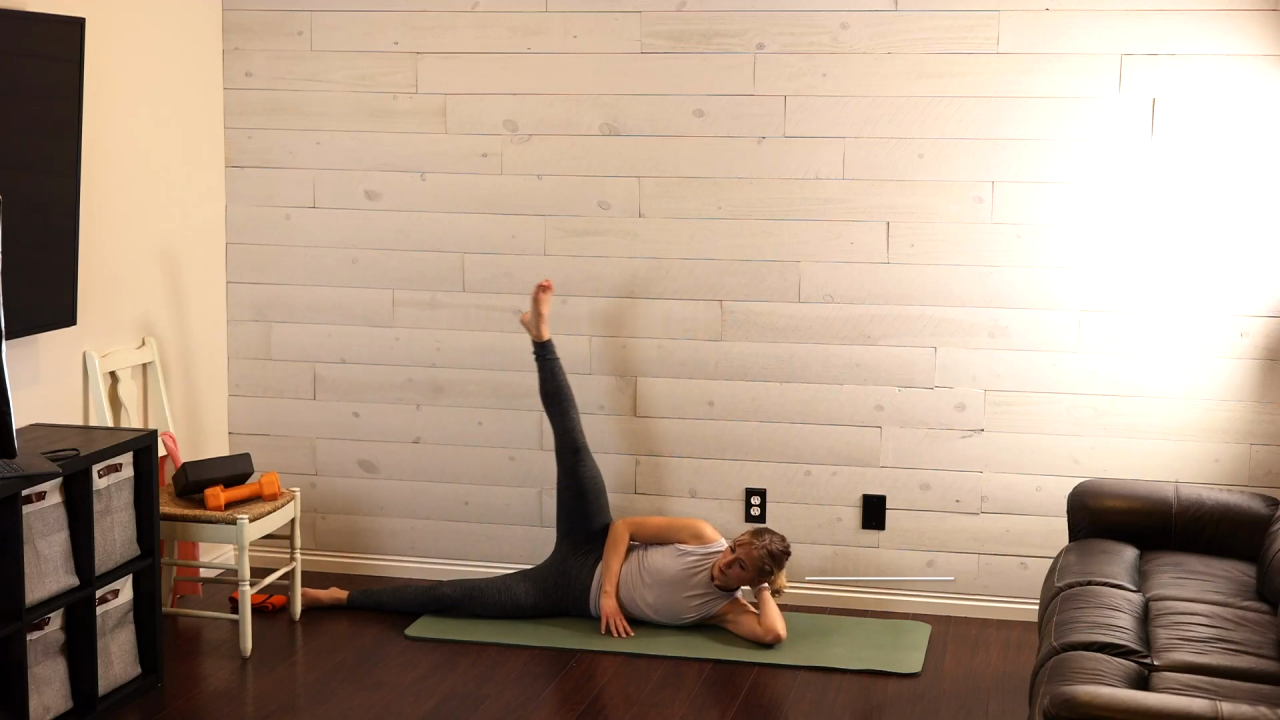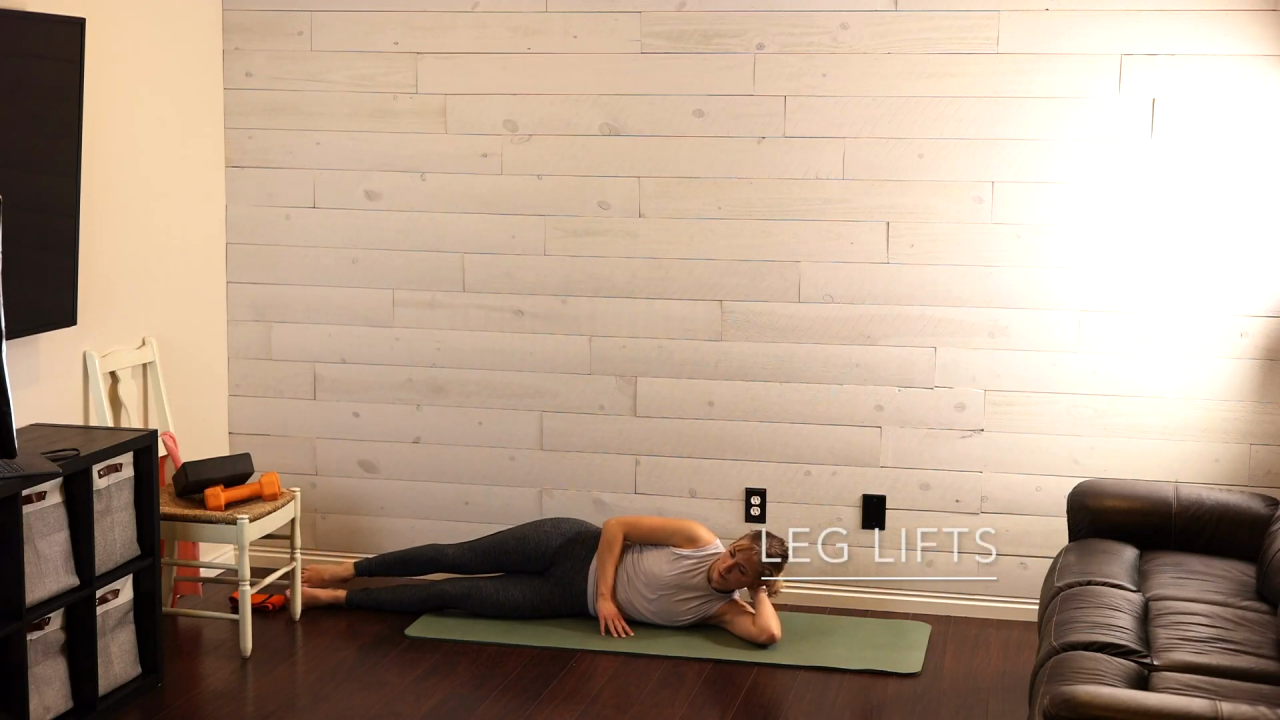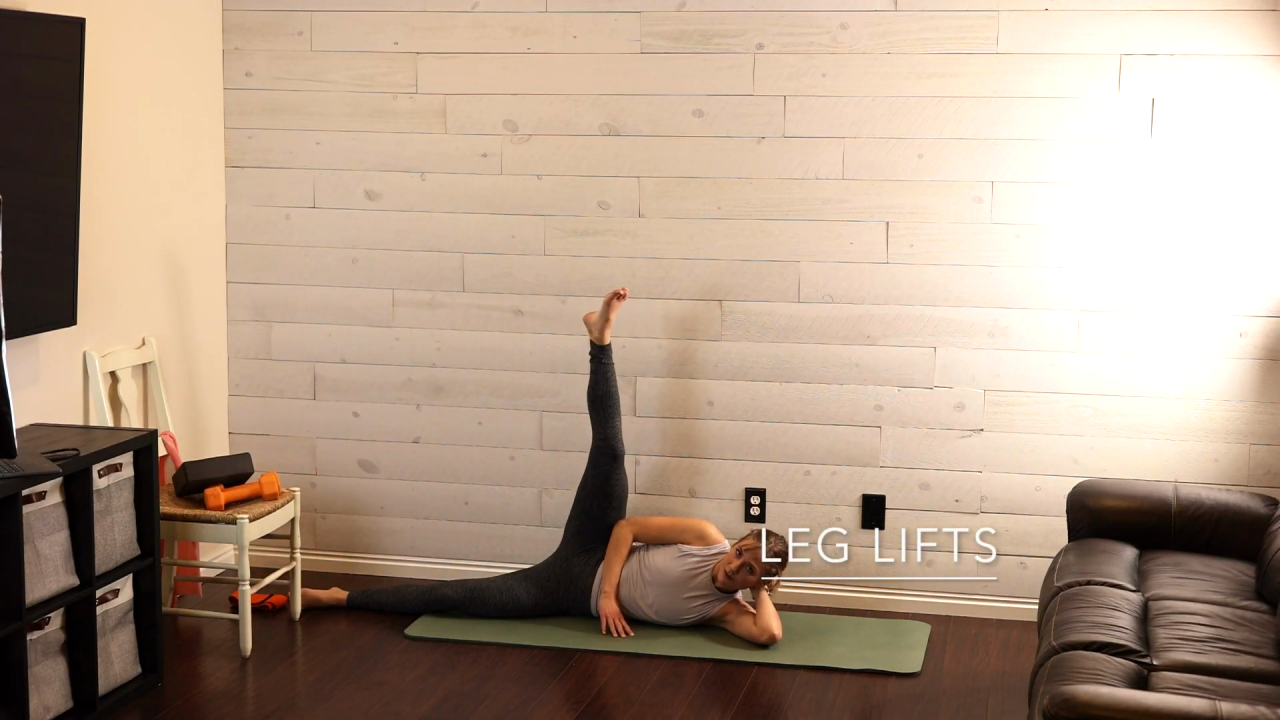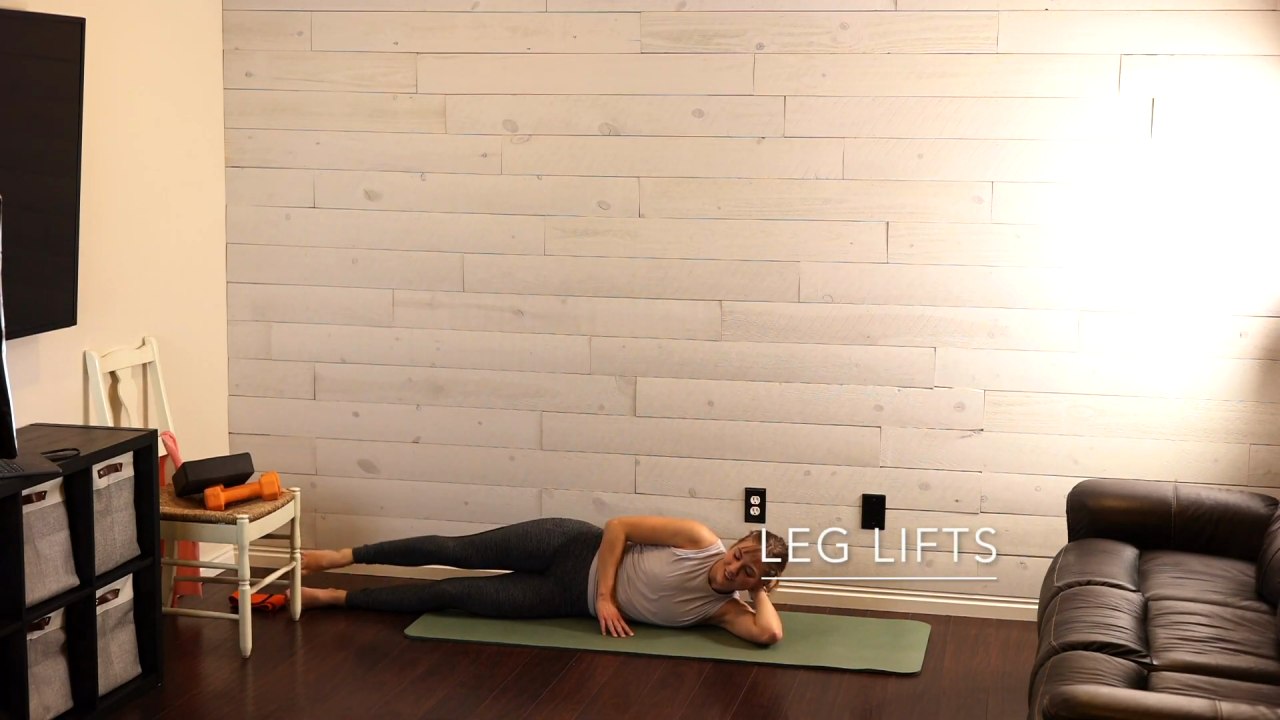
dt=1s
person 1, frame 1
left shoulder: (725, 607)
right shoulder: (703, 538)
left elbow: (773, 635)
right elbow: (626, 527)
left wrist: (764, 588)
right wrist: (609, 592)
left hip: (576, 597)
right hip: (589, 555)
left knee: (456, 597)
right knee: (572, 443)
left ankle: (341, 599)
right ankle: (542, 336)
person 1, frame 2
left shoulder: (723, 608)
right shoulder: (698, 539)
left elbow: (768, 632)
right elbow: (616, 525)
left wrist: (760, 588)
right wrist: (606, 593)
left hip: (572, 597)
right hip: (574, 548)
left knee: (453, 595)
right knee: (457, 558)
left ankle: (337, 596)
right ankle: (346, 570)
person 1, frame 3
left shoulder: (726, 608)
right shoulder: (707, 537)
left elbow: (769, 634)
right elbow: (626, 527)
left wrist: (761, 590)
right wrist: (609, 592)
left hip: (579, 597)
right hip: (588, 557)
left knee: (457, 597)
right knee: (609, 449)
left ankle: (341, 598)
person 1, frame 4
left shoulder: (724, 609)
right shoulder: (700, 539)
left elbow: (770, 632)
right elbow: (618, 525)
left wrist: (760, 589)
right wrist: (606, 593)
left hip: (573, 598)
right hip: (575, 549)
left knee: (451, 594)
right knee: (456, 551)
left ankle: (336, 597)
right ankle: (344, 556)
